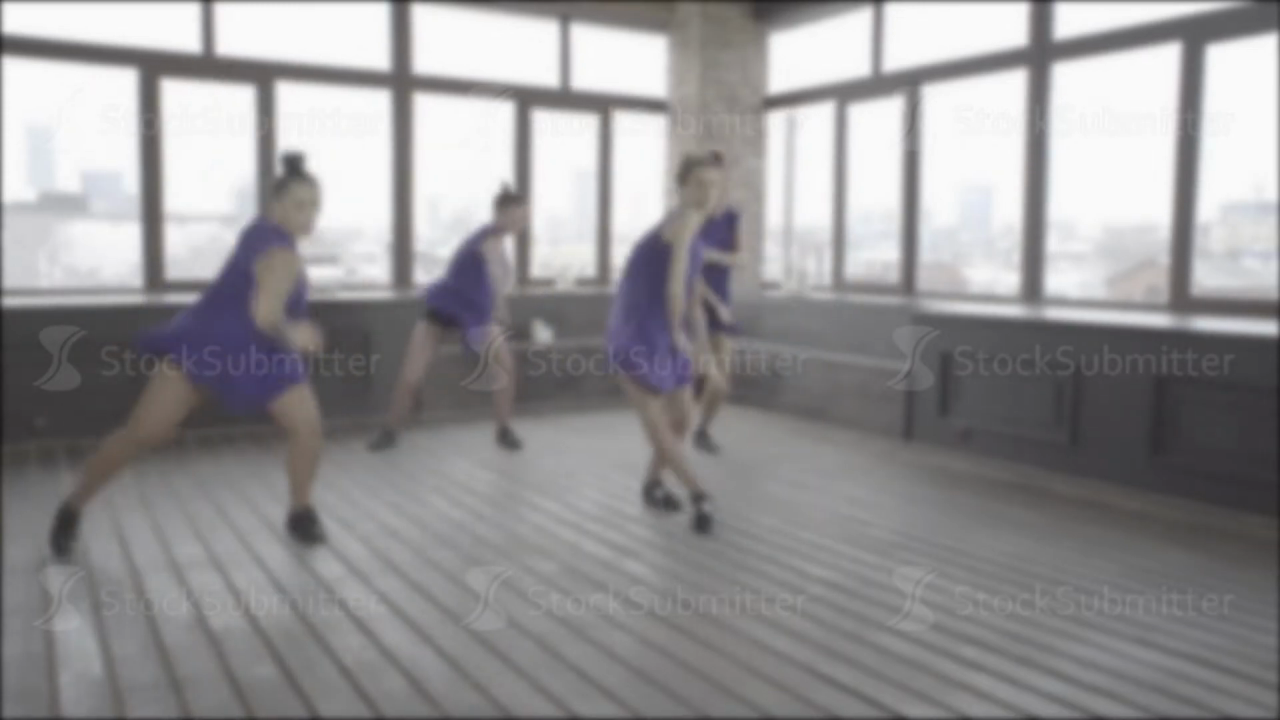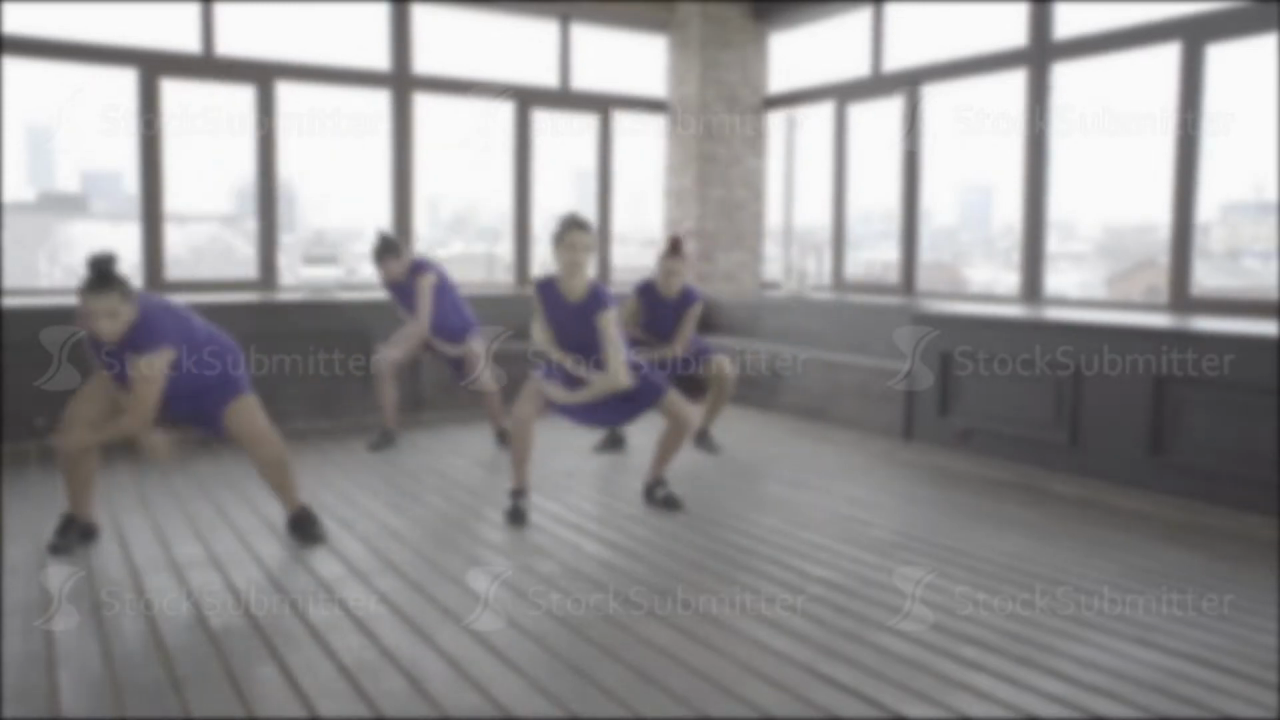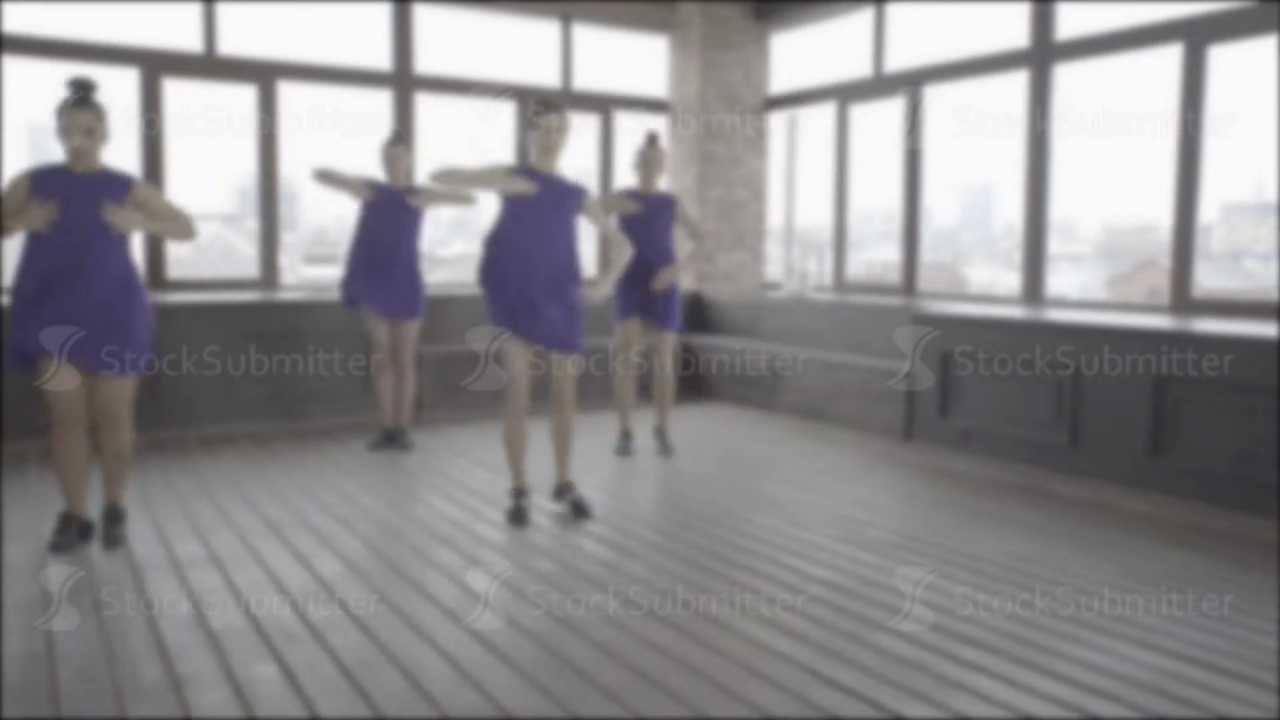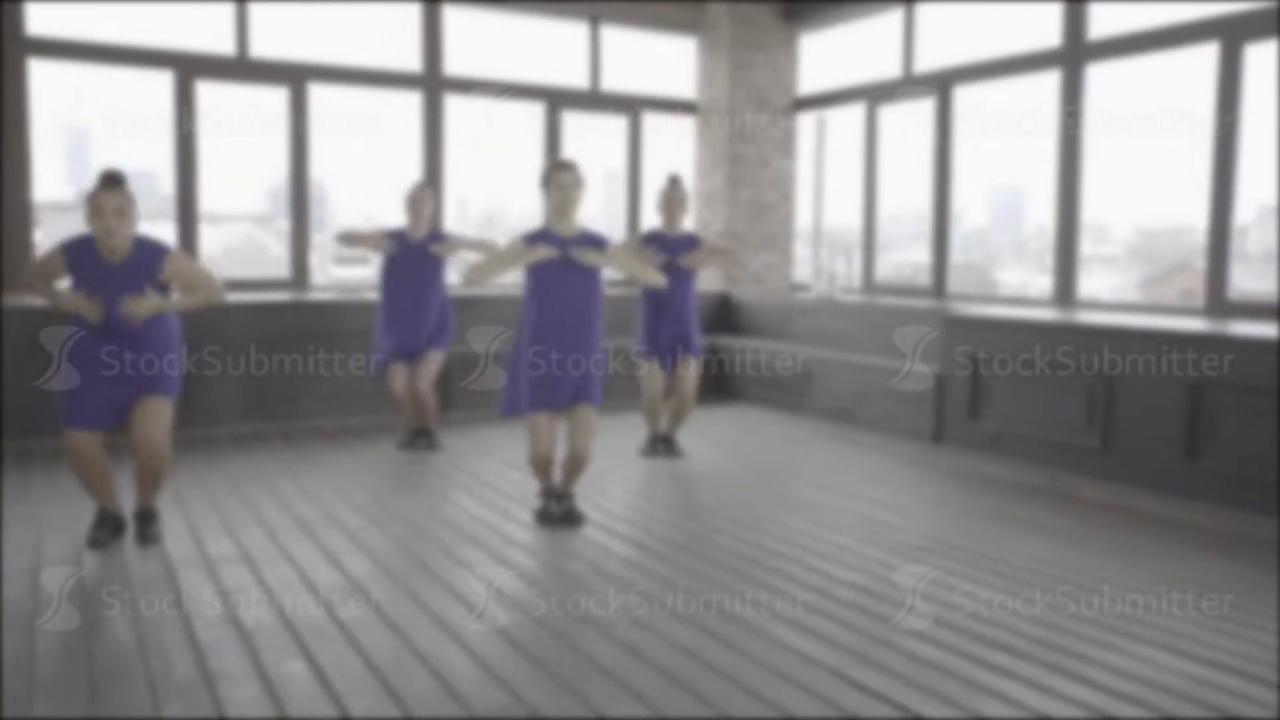
dt=0.5s
person 1, frame 1
left shoulder: (271, 228)
right shoulder: (281, 252)
right elbow: (264, 316)
right wrist: (293, 335)
left hip: (259, 349)
right hip: (204, 342)
left knee: (308, 423)
right knee: (142, 432)
left ankle: (300, 511)
right ankle: (75, 505)
person 1, frame 2
left shoulder: (154, 337)
right shoulder: (94, 313)
left elbow: (141, 415)
left wrist: (93, 434)
right wrist: (147, 432)
left hip: (206, 363)
left knee: (259, 439)
right knee: (73, 426)
left ankle: (297, 512)
right ankle: (79, 519)
person 1, frame 3
left shoulder: (126, 188)
left elbow: (188, 228)
left wrist: (140, 222)
left hip: (114, 318)
right hip: (56, 320)
left knee: (112, 418)
right knee: (66, 416)
left ankle: (115, 508)
right ankle: (76, 514)
person 1, frame 4
left shoulder: (159, 257)
right shoulder: (73, 252)
left elbow: (214, 292)
right elbow: (33, 279)
left wrist: (161, 304)
right wrist: (66, 301)
left hip: (151, 356)
right hip: (93, 356)
left knee: (152, 446)
right knee: (81, 449)
left ankle: (146, 510)
right ankle: (109, 512)
person 2, frame 1
left shoulder: (692, 244)
right shoulder: (684, 215)
left elbow: (696, 306)
right elbow: (674, 285)
left wrist: (706, 358)
right wrist: (678, 334)
left hip: (668, 336)
right hip: (638, 337)
left knee: (683, 417)
right knee: (657, 431)
left ankle: (652, 482)
right ankle: (699, 495)
person 2, frame 2
left shoulder: (603, 305)
right shoulder: (542, 289)
left elbow: (620, 378)
right elbow: (541, 338)
left wrist: (574, 398)
right wrist: (576, 366)
left hip: (611, 365)
right hip: (569, 362)
left knee: (684, 417)
right knee: (520, 414)
left ankle: (654, 483)
right ankle: (519, 493)
person 2, frame 3
left shoulder: (576, 195)
right shoulder: (510, 175)
left elbow: (623, 244)
right elbow: (438, 179)
left wrist: (607, 281)
right wrist: (499, 184)
left hip: (562, 301)
right hip: (514, 301)
left knee: (564, 396)
right knee: (518, 397)
left ankle: (564, 483)
right ankle: (519, 492)
person 2, frame 4
left shoulder: (598, 242)
right shoulder: (529, 241)
left elbow: (660, 280)
right elbow: (470, 277)
left wrist: (607, 261)
right wrist: (522, 258)
left hip: (583, 357)
right hip: (542, 354)
left knee: (581, 451)
right knee: (541, 453)
left ankle: (566, 492)
right ankle: (547, 491)
person 3, frame 1
left shoulder: (733, 217)
left elbow: (735, 259)
left wrist: (713, 255)
right wrist: (715, 304)
left hip: (717, 303)
left knee: (721, 372)
left ankle: (702, 429)
person 3, frame 2
left shoulder: (692, 299)
right shoulder: (643, 290)
left elbow: (679, 346)
right elbow: (623, 328)
left wrist: (643, 356)
left hip: (683, 350)
right hip: (649, 348)
left knee: (725, 371)
left ankle: (702, 432)
right ankle: (615, 433)
person 3, frame 3
left shoulder: (671, 203)
right shoulder: (623, 197)
left elbow: (701, 240)
left wrist: (678, 266)
right wrist: (613, 206)
left hip: (662, 288)
right hip: (631, 288)
left knee: (662, 361)
right knee: (626, 357)
left ankle: (661, 427)
right ankle: (625, 432)
person 3, frame 4
left shoulder: (696, 243)
right shoulder: (646, 241)
left elbow: (735, 257)
left wrist: (703, 260)
right wrist: (642, 256)
left hip: (683, 325)
right hip: (652, 324)
left knee: (686, 393)
right knee: (652, 390)
left ankle: (669, 434)
right ankle: (654, 432)
person 4, frame 1
left shoulder: (492, 234)
right shoulder: (493, 238)
right elbow: (503, 278)
right wrist: (501, 306)
left hip: (474, 309)
right hip: (441, 308)
left knee: (505, 363)
right knee: (410, 378)
left ankle: (503, 429)
right ankle: (390, 429)
person 4, frame 2
left shoulder: (423, 272)
right shoulder: (389, 277)
left elbow: (424, 319)
right elbow: (410, 314)
left wrist: (399, 351)
right wrist: (441, 345)
left hip: (457, 323)
right hip: (426, 329)
left knee: (481, 381)
right knee: (382, 364)
left ankle: (501, 429)
right ankle: (388, 431)
person 4, frame 3
left shoulder: (420, 195)
right shoulder: (371, 190)
left elbow: (469, 199)
right elbow: (320, 174)
left wrist: (430, 199)
right wrist: (354, 188)
left hip: (405, 286)
right hip: (372, 286)
left knee: (405, 361)
right knee: (382, 357)
left ankle: (402, 429)
right ankle: (387, 428)
person 4, frame 4
left shoulder: (441, 239)
right shoulder: (392, 237)
left elbow: (492, 248)
right elbow: (342, 237)
left wrist: (457, 247)
right wrist: (372, 244)
left hip: (433, 326)
right hip: (399, 327)
left knee: (421, 387)
right knee: (397, 389)
left ankle: (430, 429)
right ankle: (415, 428)
